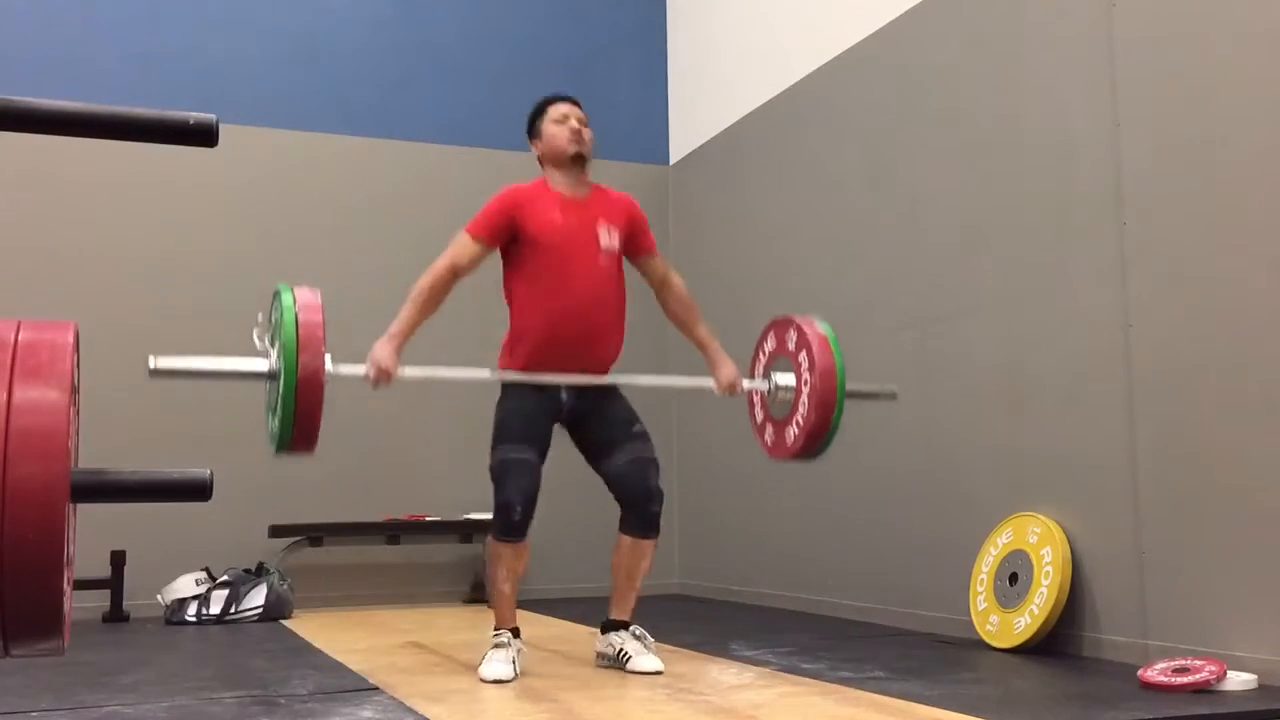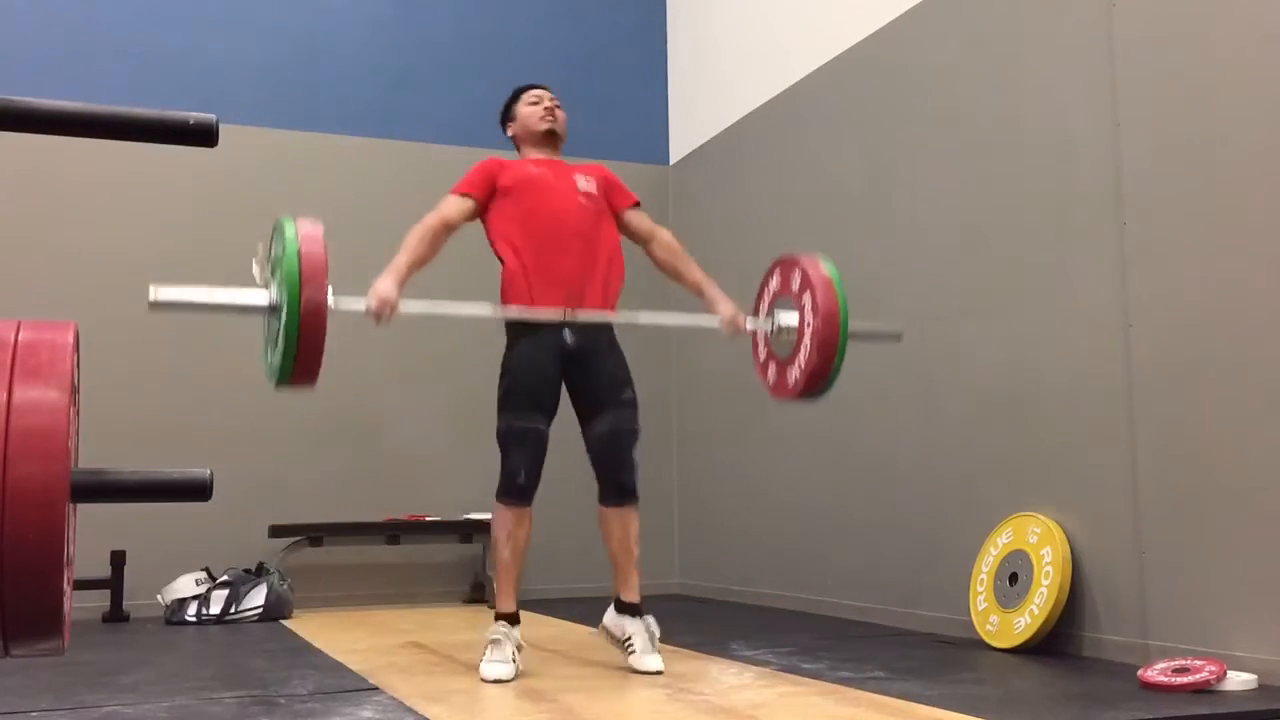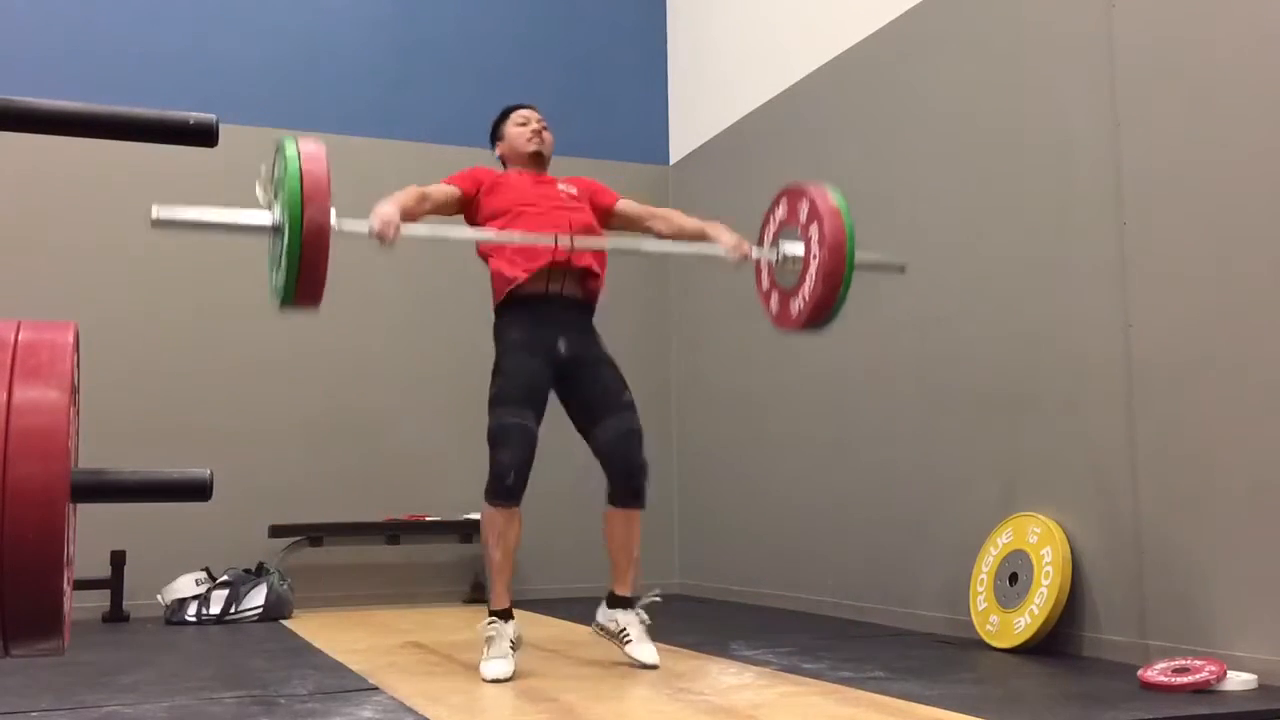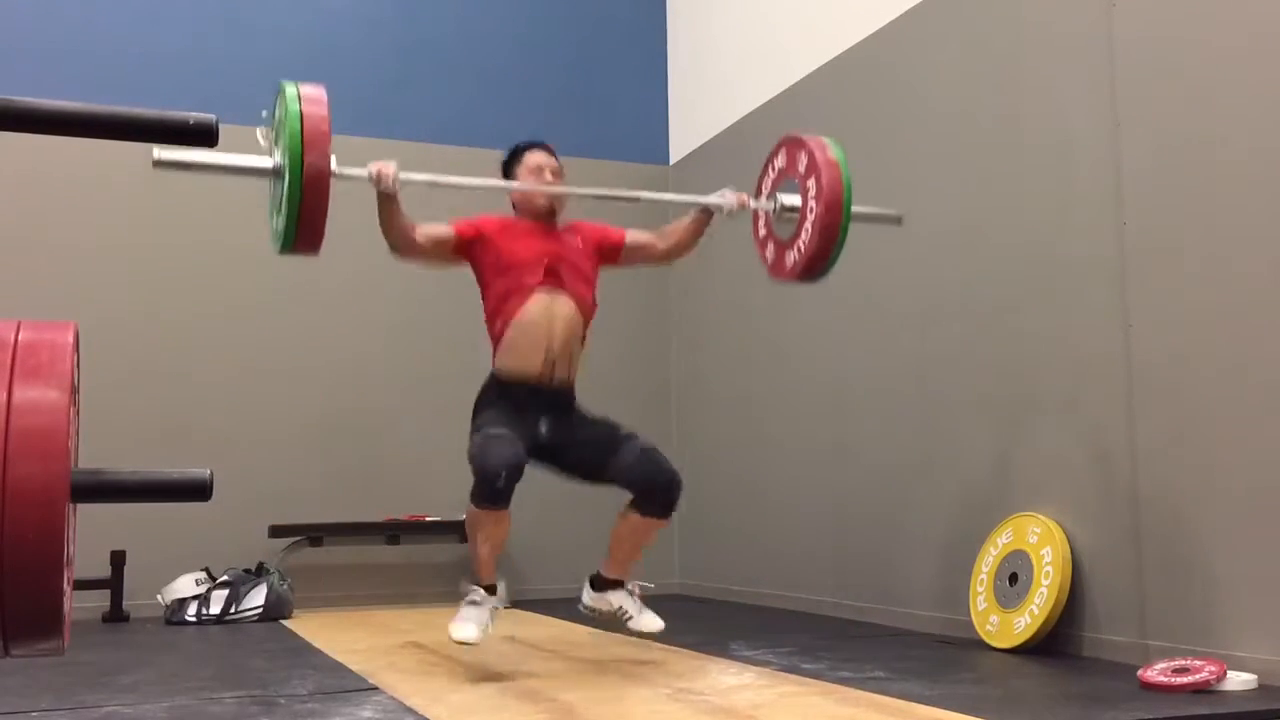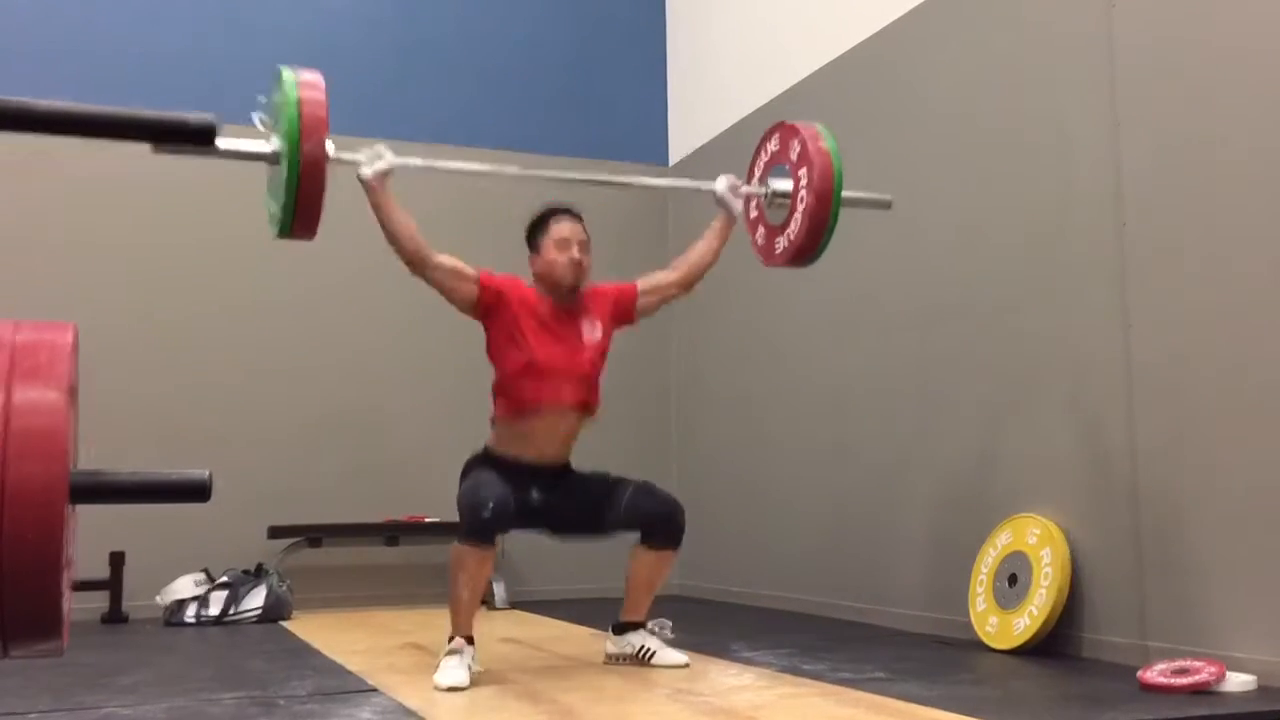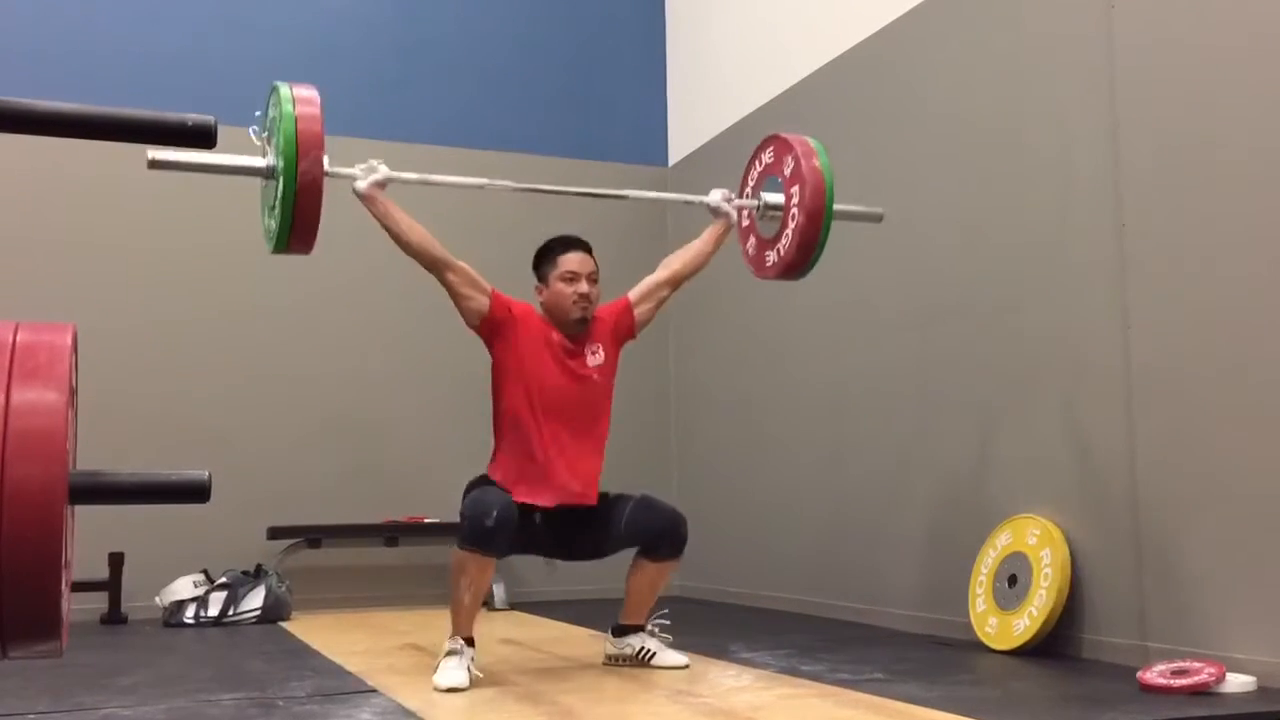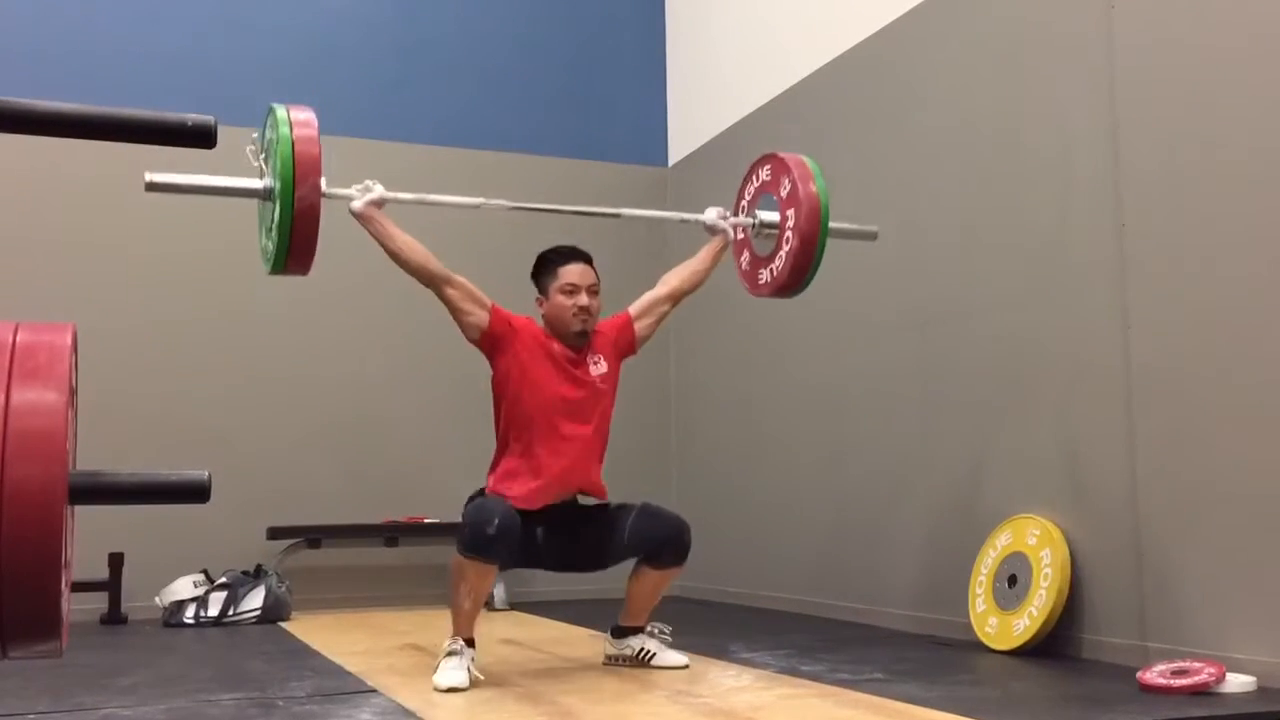
dt=0.1s
person 1, frame 1
left shoulder: (621, 210)
right shoulder: (517, 203)
left elbow: (668, 285)
right elbow: (446, 271)
left wrist: (716, 355)
right wrist: (392, 340)
left hip: (594, 386)
right hip: (527, 382)
left knee: (644, 497)
right knee: (514, 507)
left ankle: (618, 632)
right ankle: (504, 639)
person 1, frame 2
left shoulder: (597, 178)
right shoulder: (498, 172)
left elbow: (656, 238)
right elbow: (437, 224)
left wrist: (714, 296)
right wrist: (392, 278)
left hip: (596, 333)
right hip: (534, 332)
left knee: (618, 473)
right knee: (520, 478)
left ankle: (628, 616)
right ankle: (505, 631)
person 1, frame 3
left shoulder: (581, 190)
right shoulder: (486, 183)
left elbow: (652, 219)
right elbow: (422, 199)
left wrist: (716, 232)
right wrist: (389, 208)
left hip: (581, 336)
right hip: (525, 330)
left knee: (630, 472)
right knee: (509, 475)
left ankle: (621, 607)
right ankle: (500, 624)
person 1, frame 4
left shoulder: (588, 237)
right shoulder: (492, 235)
left elbow: (666, 244)
right elbow: (409, 243)
left wrist: (715, 209)
right wrist: (387, 191)
left hip: (565, 412)
right hip: (507, 405)
left knee: (659, 483)
right knee: (494, 472)
left ankle: (606, 586)
right ankle: (480, 597)
person 1, frame 5
left shoulder: (604, 304)
right shoulder: (505, 299)
left elbow: (679, 277)
right elbow: (423, 260)
left wrist: (725, 214)
right wrist: (379, 187)
left hip: (560, 480)
right hip: (504, 471)
left knee: (664, 514)
right knee: (485, 506)
left ankle: (627, 632)
right ankle: (459, 646)
person 1, frame 6
left shoulder: (610, 330)
right shoulder: (512, 328)
left elbow: (670, 275)
right elbow: (444, 265)
left wrist: (722, 221)
right wrist: (374, 195)
left hip: (577, 514)
right hip: (513, 503)
left knee: (666, 527)
right knee: (486, 515)
left ankle: (628, 635)
right ankle: (459, 647)
person 1, frame 7
left shoulder: (611, 343)
right shoulder: (512, 340)
left elbow: (670, 291)
right elbow: (441, 279)
left wrist: (719, 238)
right wrist: (369, 213)
left hip: (579, 523)
right hip: (515, 514)
left knee: (670, 534)
right knee: (487, 522)
left ankle: (628, 636)
right ankle: (459, 649)
